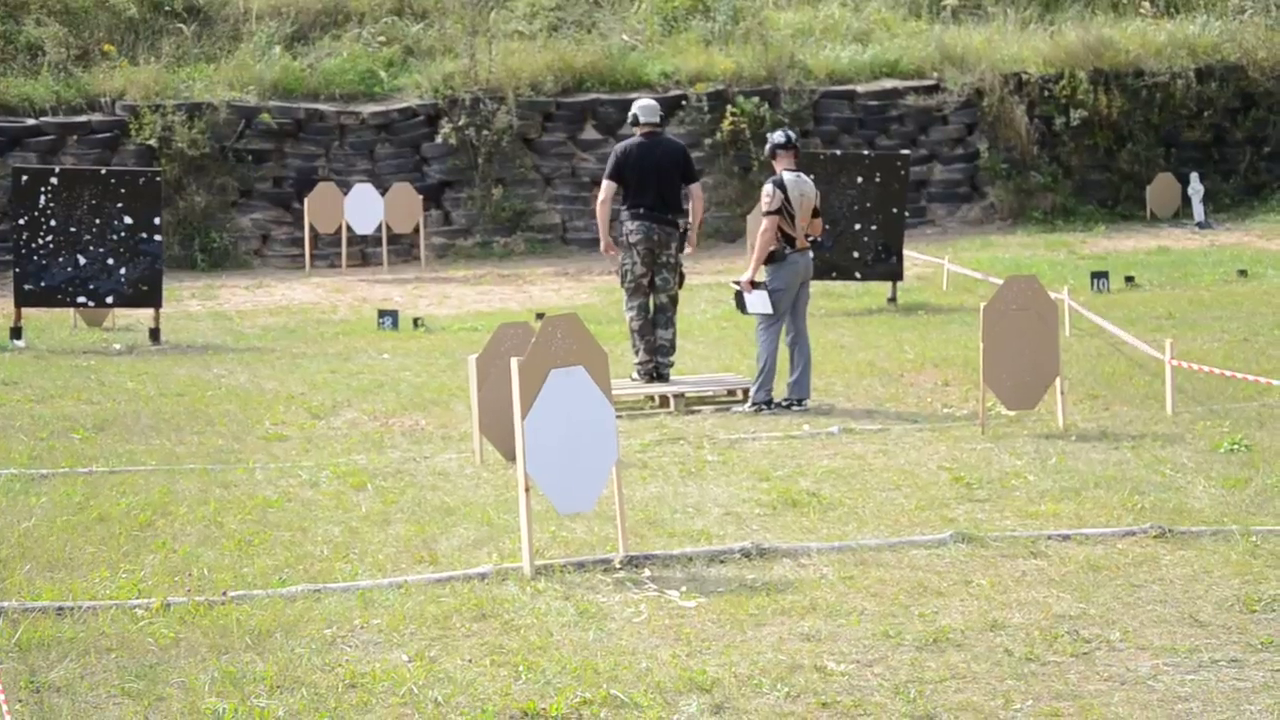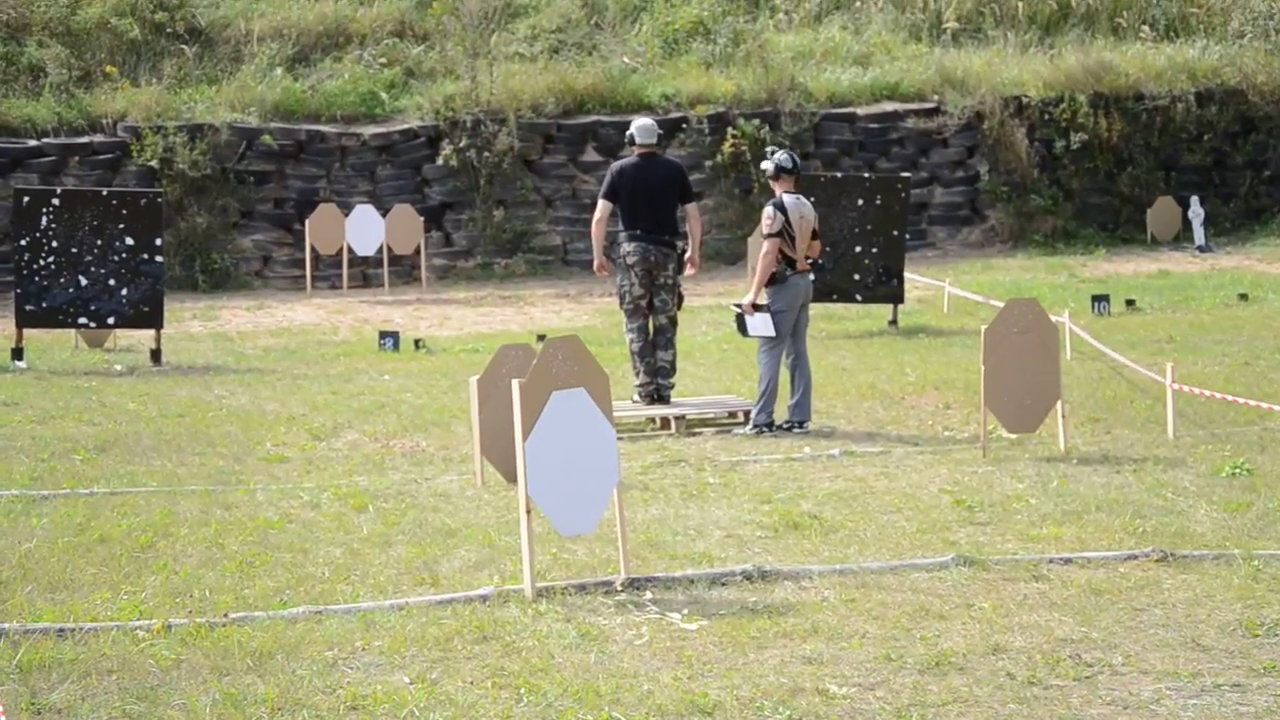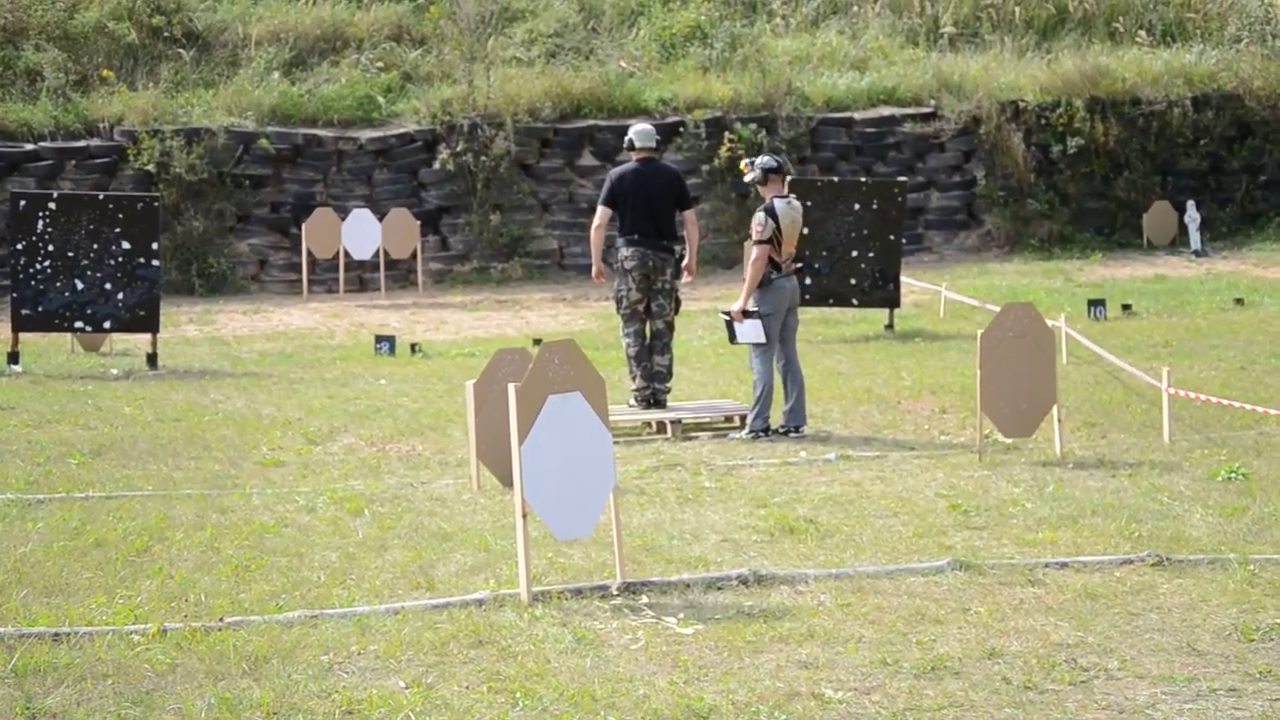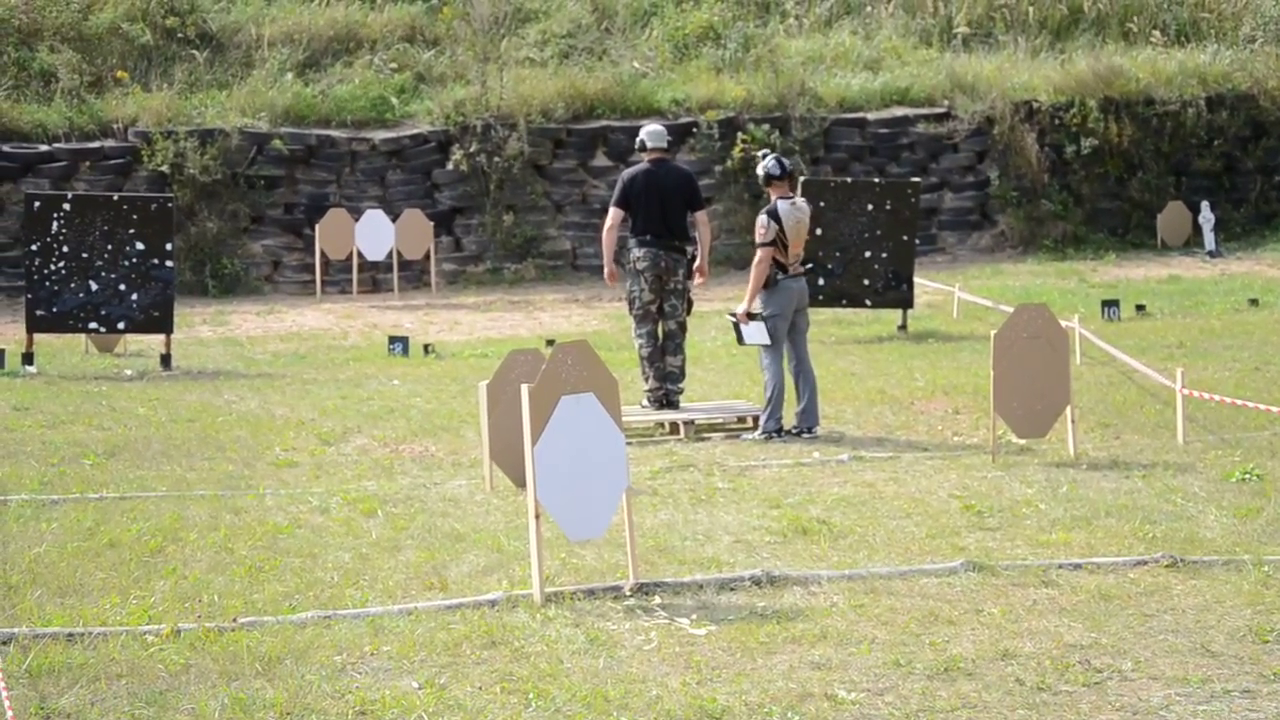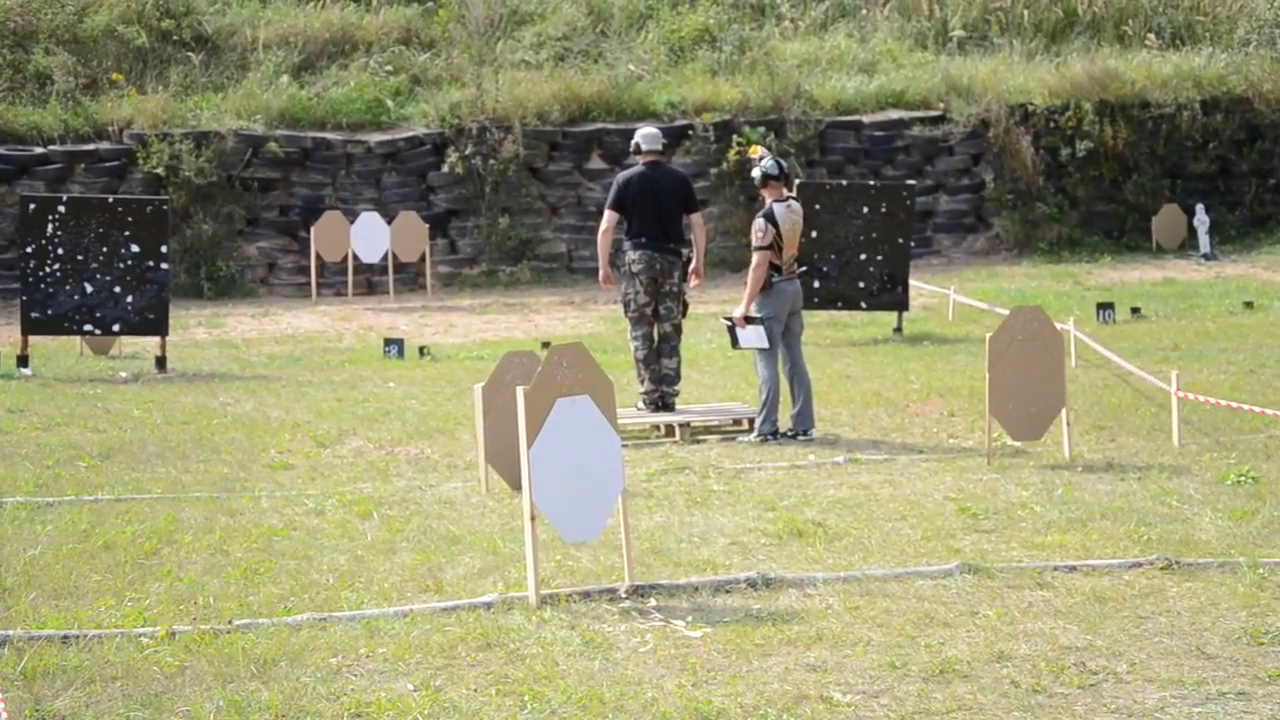
dt=1s
person 1, frame 1
left shoulder: (775, 185)
right shoulder: (809, 185)
left elbow: (768, 230)
right elbow: (817, 229)
left wrist: (751, 270)
left hip: (783, 263)
right hip: (804, 260)
left knee: (768, 328)
right knee: (797, 329)
left ankle: (761, 397)
right ankle: (798, 395)
person 1, frame 2
left shoulder: (775, 208)
right shoulder: (807, 207)
left elbow: (769, 253)
left wrist: (753, 293)
left hip: (783, 285)
right hip: (804, 282)
left knee: (770, 351)
right knee: (797, 351)
left ankle: (763, 419)
right ankle: (799, 417)
person 1, frame 3
left shoulder: (765, 213)
right shoulder: (795, 206)
left elbow: (758, 259)
left wrist: (743, 299)
right wrist: (754, 170)
left hip: (770, 288)
right hip: (790, 284)
left knee: (762, 357)
right knee: (788, 356)
left ankle: (758, 425)
right ankle: (795, 422)
person 1, frame 4
left shoulder: (768, 215)
right shoulder: (803, 207)
left elbow: (762, 261)
left wrist: (747, 301)
right wrist: (776, 165)
left hip: (777, 289)
right hip: (799, 284)
left knee: (772, 358)
right knee: (800, 356)
left ankle: (771, 425)
right ankle: (808, 422)
person 1, frame 5
left shoulder: (765, 218)
right shoulder: (795, 207)
left elbow: (759, 265)
right elbow: (784, 193)
left wrist: (744, 305)
right wrist: (770, 161)
left hip: (772, 292)
right hip: (793, 287)
left knee: (767, 361)
right knee: (794, 359)
left ankle: (766, 428)
right ankle: (803, 425)
person 2, frame 1
left shoulder: (623, 150)
right shoulder: (677, 149)
left elbow: (604, 198)
right elbow: (697, 195)
left wrist: (604, 236)
right wrist: (692, 231)
left hip: (635, 228)
right hip: (668, 229)
left knee: (637, 300)
right knee: (666, 301)
left ankle: (644, 367)
right ankle: (663, 366)
person 2, frame 2
left shoulder: (619, 169)
right shoulder: (675, 169)
left elbow: (600, 217)
right elbow: (693, 214)
left wrist: (598, 254)
right wrist: (694, 250)
left hip: (633, 250)
right hip: (666, 250)
left knee: (636, 322)
right knee: (666, 322)
left ankle: (645, 388)
right ankle: (664, 388)
person 2, frame 3
left shoulder: (618, 176)
right shoulder: (673, 176)
left elbow: (599, 223)
right elbow: (691, 221)
left wrist: (596, 261)
right wrist: (691, 258)
left hip: (631, 255)
right hip: (664, 256)
left knee: (633, 327)
right knee: (662, 327)
left ankle: (642, 393)
right ankle: (660, 392)
person 2, frame 4
left shoulder: (631, 177)
right shoulder: (685, 177)
left elbow: (611, 224)
right elbow: (703, 222)
left wrist: (608, 263)
right wrist: (703, 259)
left hip: (643, 256)
right hip: (676, 256)
left knee: (646, 327)
right knee: (675, 328)
left ankle: (655, 393)
right ankle: (673, 392)
person 2, frame 5
left shoulder: (626, 180)
right shoulder: (680, 179)
left elbow: (607, 227)
right elbow: (698, 224)
left wrist: (603, 265)
right wrist: (698, 261)
left hip: (638, 258)
right hip: (671, 258)
left knee: (641, 329)
right knee: (670, 330)
left ankle: (650, 395)
right ankle: (668, 395)
